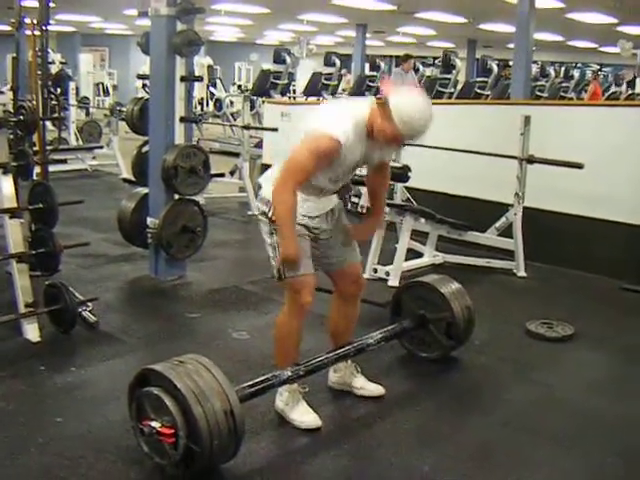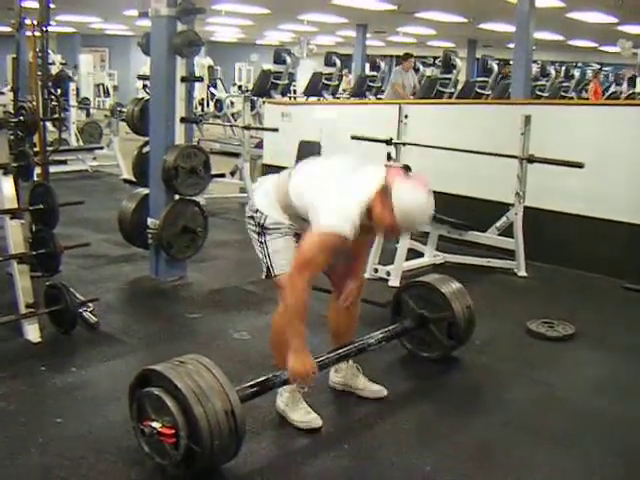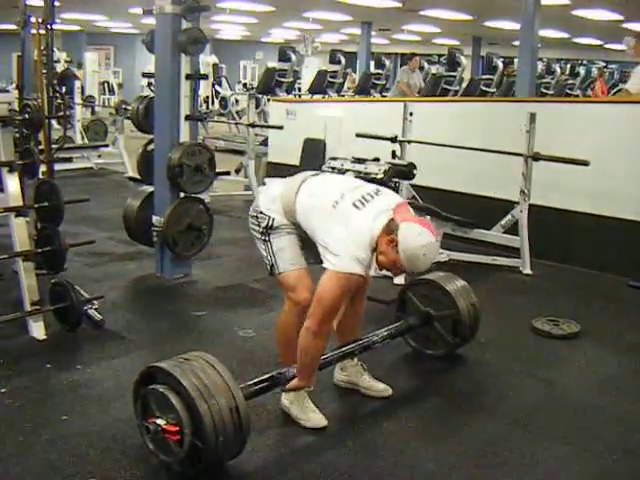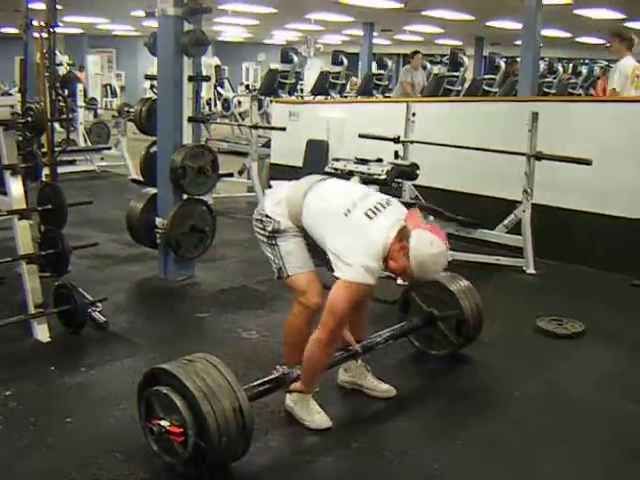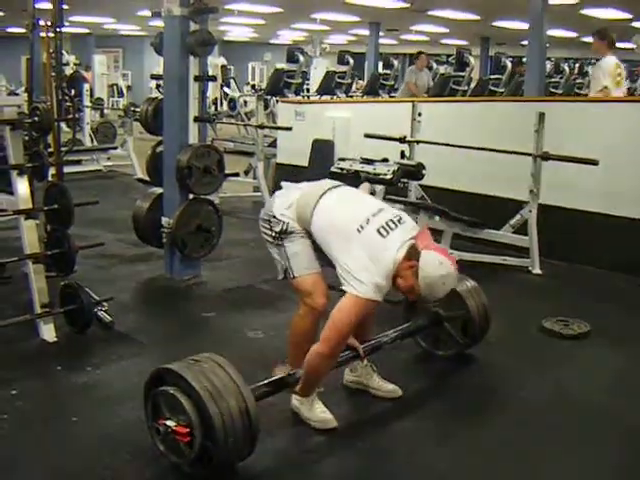
dt=0.2s
person 1, frame 1
left shoulder: (385, 130)
right shoulder: (335, 134)
left elbow: (378, 169)
right elbow: (285, 183)
left wrist: (375, 216)
right wrist: (287, 243)
left hip: (324, 205)
right hip: (286, 203)
left knee: (351, 285)
right knee: (301, 296)
left ankle: (342, 371)
right ankle: (287, 392)
person 1, frame 2
left shoulder: (391, 185)
right shoulder: (339, 220)
left elbow: (365, 229)
right elbow: (298, 280)
left wrist: (356, 275)
right wrist: (298, 352)
left hip: (306, 208)
right hip: (270, 211)
left knee: (350, 286)
right knee: (291, 294)
left ankle: (344, 370)
right ankle: (288, 392)
person 1, frame 3
left shoulder: (398, 211)
right shoulder: (352, 255)
right elbow: (316, 325)
left wrist: (339, 300)
right wrist: (303, 383)
left hip: (307, 196)
right hip: (272, 211)
left knee: (358, 282)
right knee: (300, 295)
left ankle: (349, 368)
right ankle: (293, 393)
person 1, frame 4
left shoulder: (405, 220)
right shoulder: (364, 263)
right elbow: (325, 334)
right wrist: (304, 388)
right hip: (277, 213)
left knee: (360, 290)
right knee: (310, 299)
left ankle: (353, 368)
right ankle: (297, 394)
person 1, frame 5
left shoulder: (413, 236)
right shoulder: (373, 279)
right elbow: (326, 348)
right wrist: (303, 391)
right hip: (284, 214)
right knee: (315, 301)
left ankle: (359, 369)
right ankle: (302, 396)
